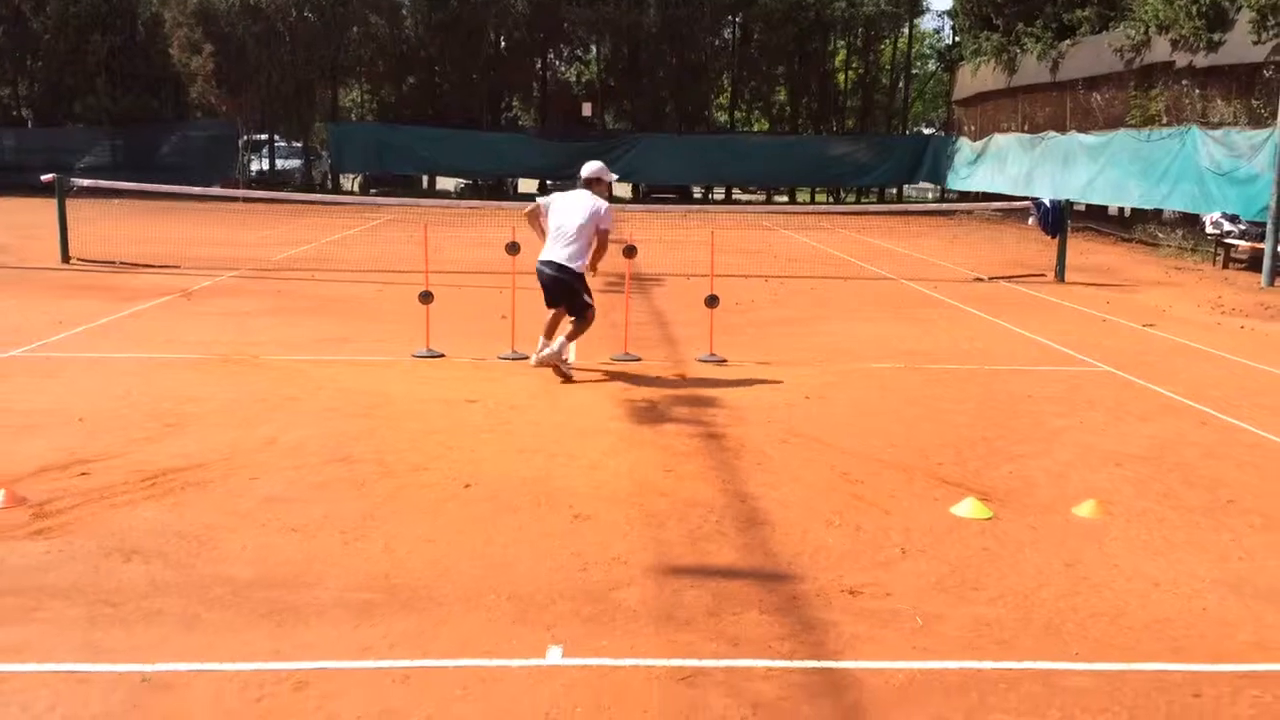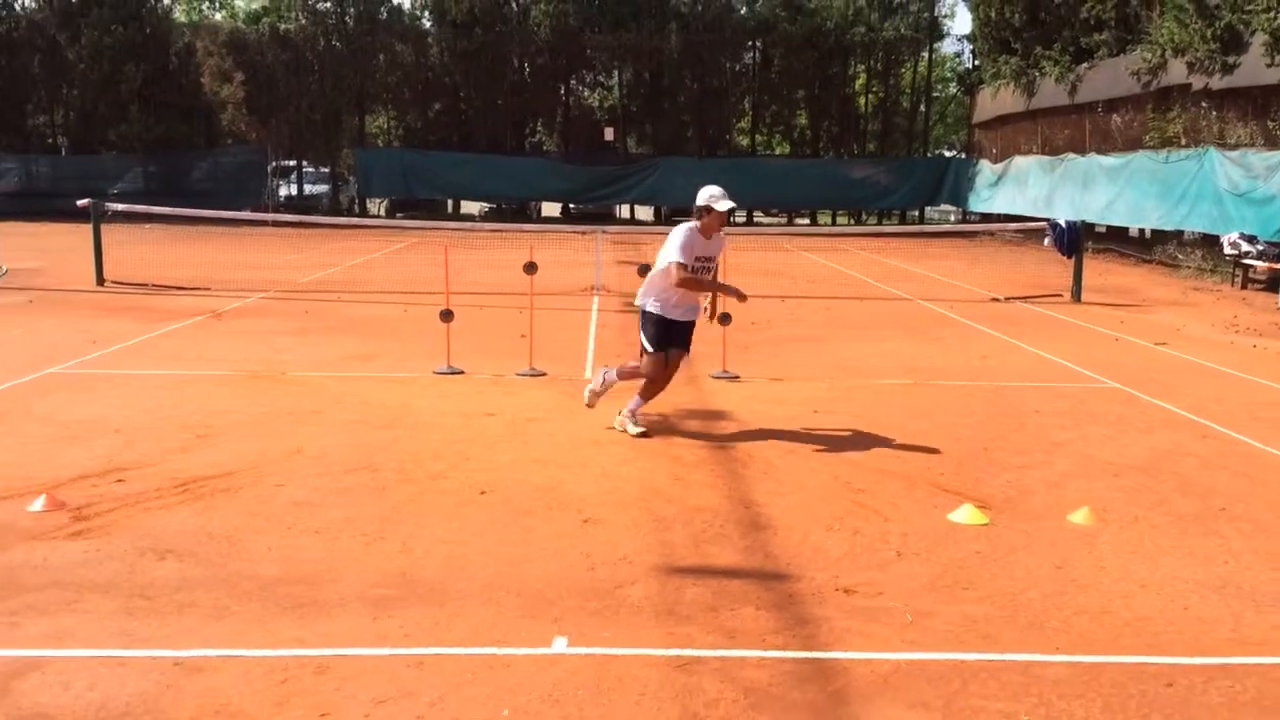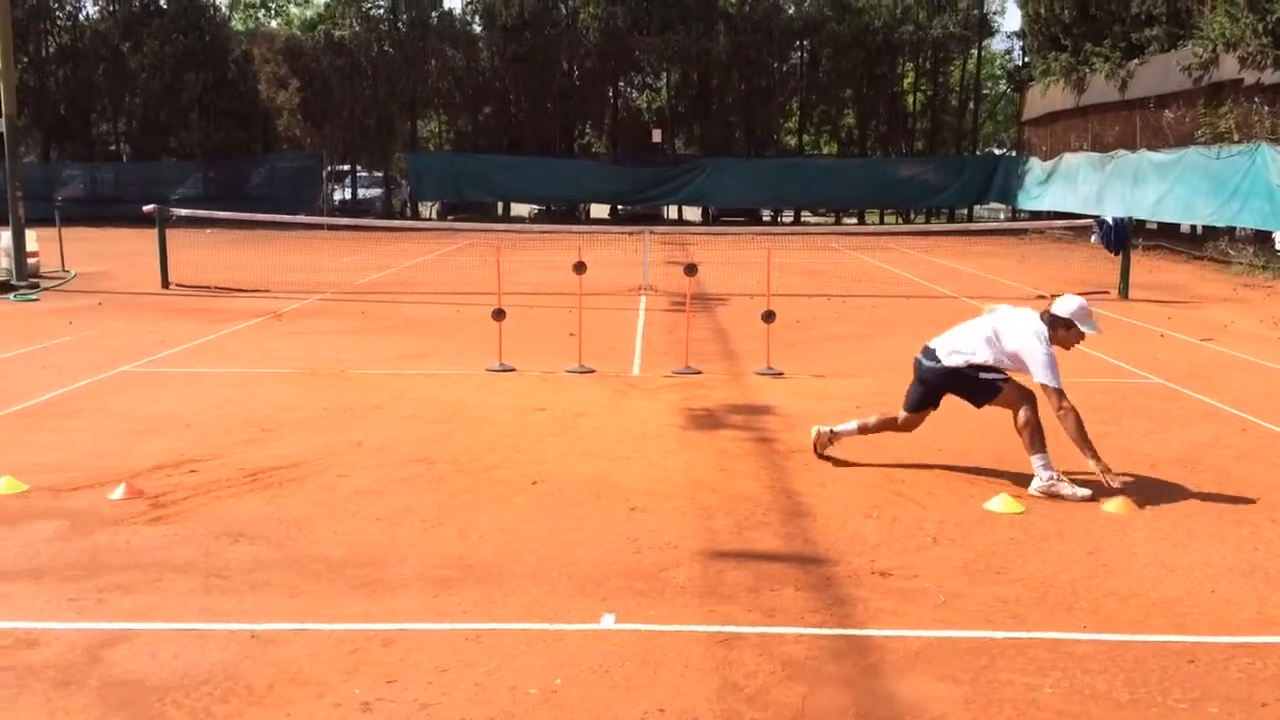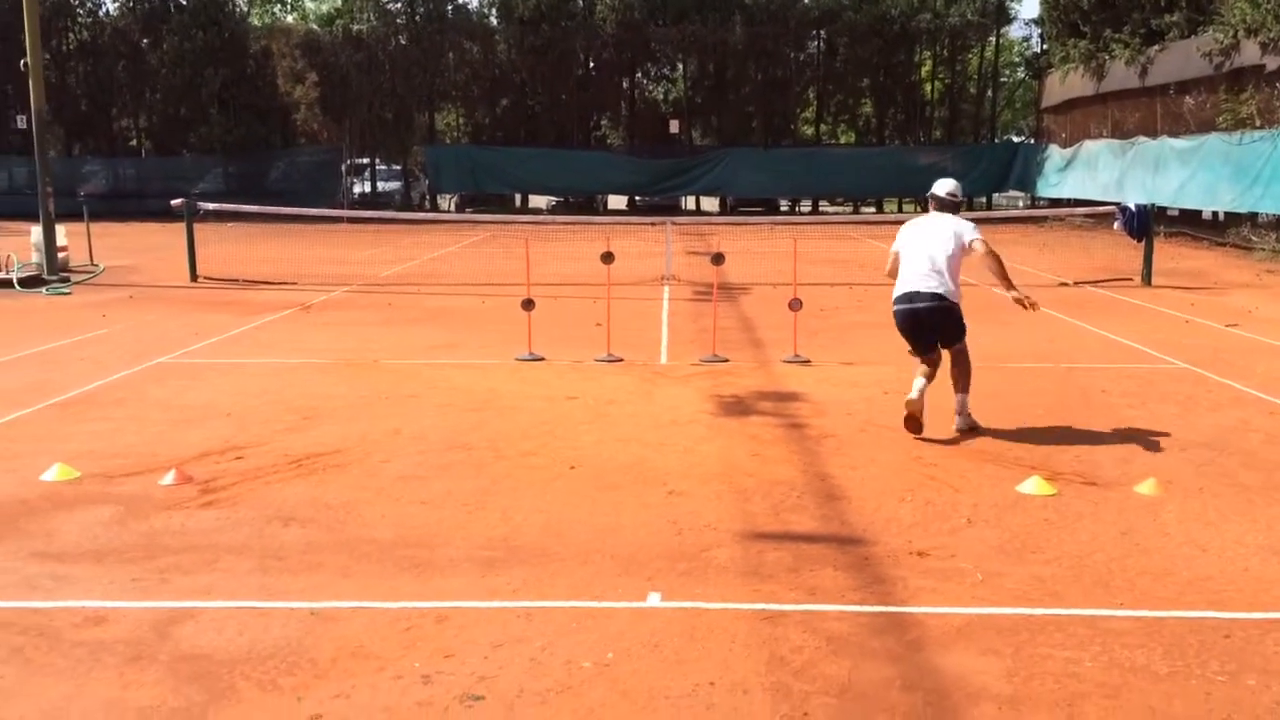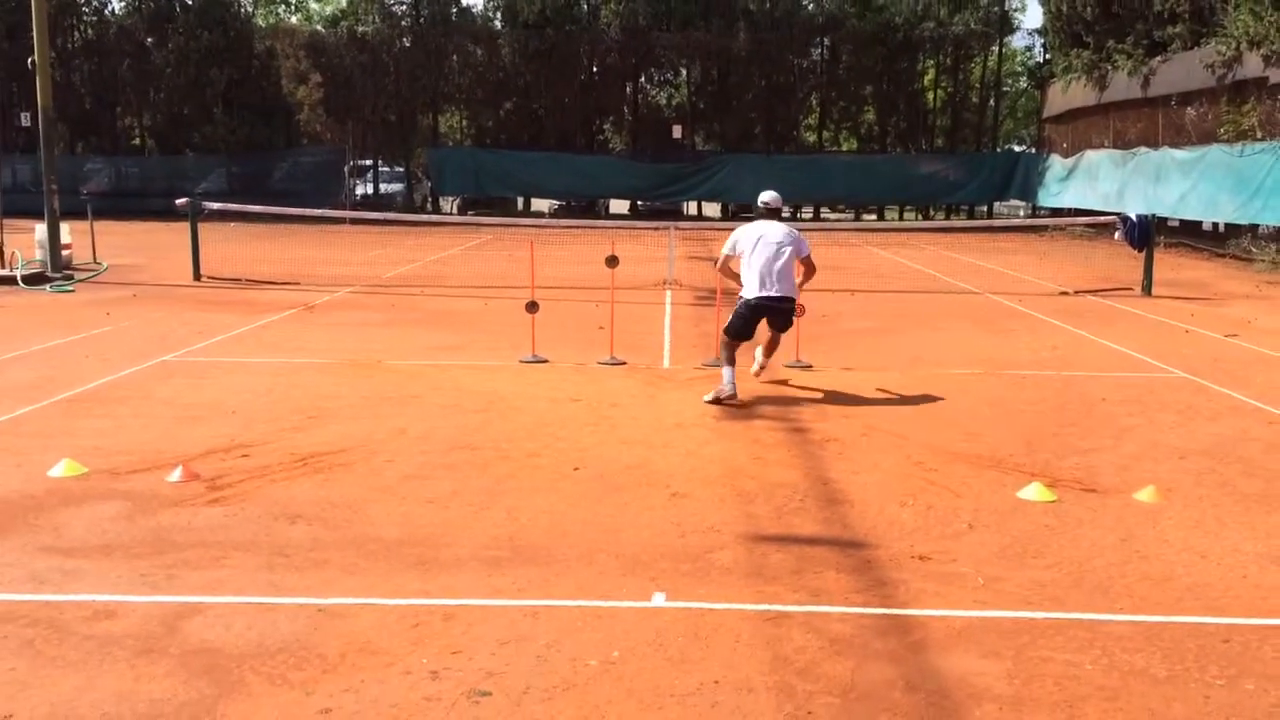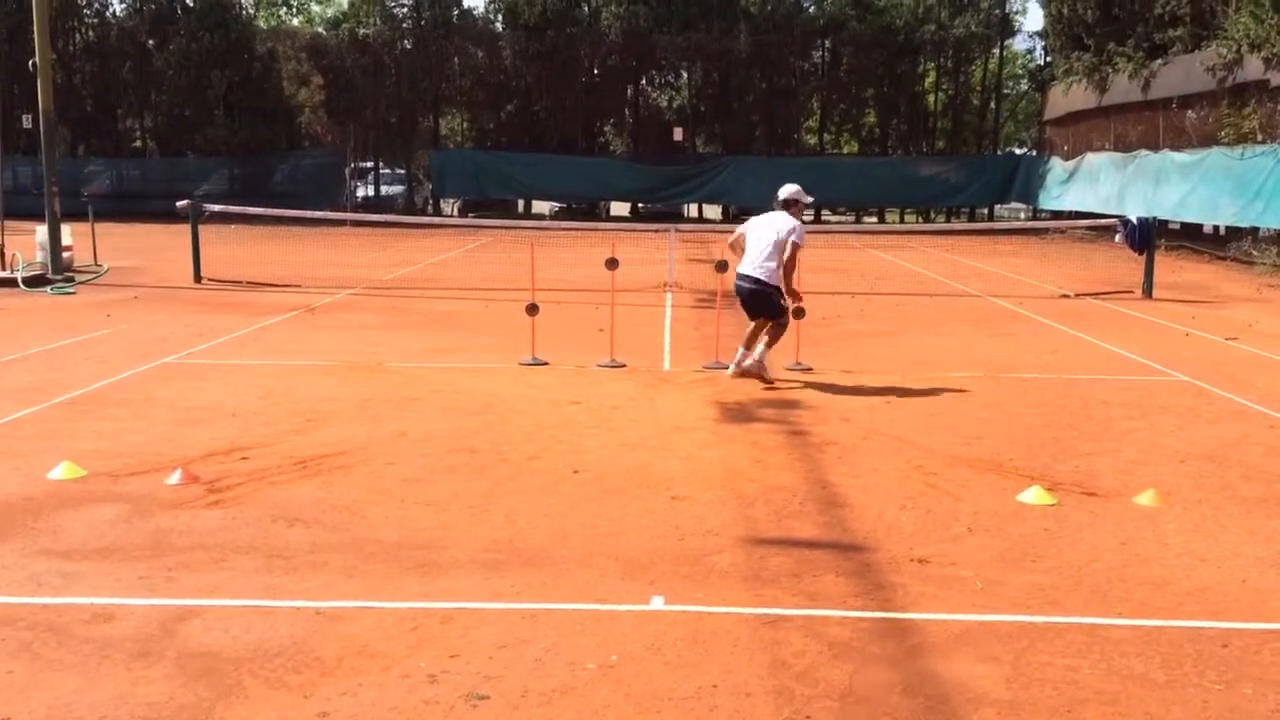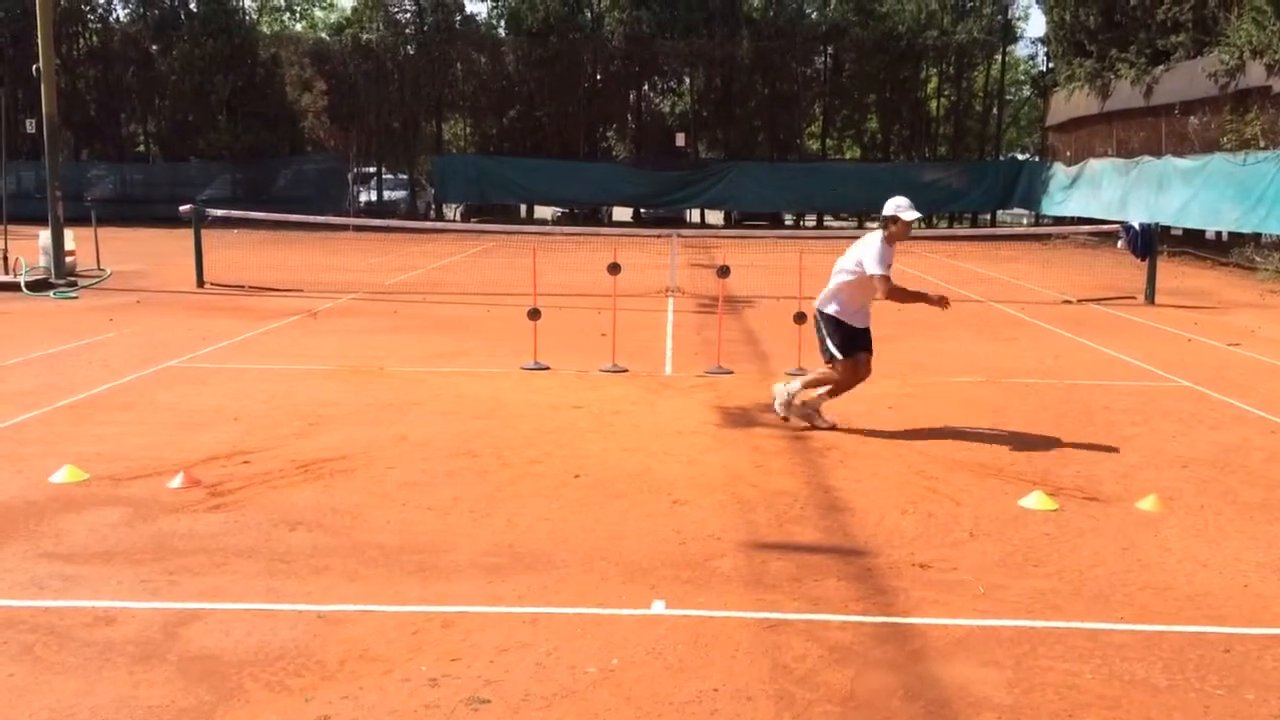
dt=0.7s
person 1, frame 1
left shoulder: (560, 197)
right shoulder: (603, 207)
left elbow: (529, 212)
right elbow: (602, 244)
left wrist: (544, 233)
right wrist: (592, 264)
left hip: (544, 265)
right hip: (569, 271)
left knee: (560, 309)
right knee: (586, 316)
left ankle: (543, 351)
right ankle: (553, 352)
person 1, frame 2
left shoulder: (718, 239)
right shoulder: (683, 235)
right elbow: (680, 279)
left wrist: (713, 299)
right wrist: (723, 288)
left hip: (684, 313)
right hip: (656, 308)
left knee: (665, 373)
right knee: (652, 371)
left ankle: (628, 415)
right ankle: (605, 378)
person 1, frame 3
left shoulder: (1027, 316)
right shoulder: (1039, 346)
left elbow: (989, 314)
right elbow: (1062, 407)
right wrist: (1093, 459)
left hip: (930, 357)
right hip: (948, 364)
left knee: (905, 421)
right knee: (1024, 400)
left ankle: (831, 433)
right ankle: (1045, 478)
person 1, frame 4
left shoulder: (909, 227)
right shoulder: (962, 226)
left elbow: (891, 270)
right elbow: (987, 254)
right wrist: (1011, 290)
left hip: (903, 302)
right hip: (938, 299)
left knee: (930, 360)
right knee: (958, 353)
left ankle: (916, 394)
right ankle: (962, 416)
person 1, frame 5
left shoulder: (742, 231)
right shoulder: (793, 234)
left elbow: (721, 266)
right elbow: (810, 270)
right wrist: (799, 284)
left hip: (753, 298)
right hip: (784, 299)
left knee: (728, 342)
right knee: (777, 331)
left ankle: (727, 385)
right ankle: (761, 363)
person 1, frame 6
left shoulder: (759, 219)
right shoulder: (794, 225)
left elbow: (732, 242)
right elbow: (789, 259)
right wrist: (789, 288)
left hip: (742, 279)
right hip: (763, 283)
left knee: (760, 321)
right knee: (780, 321)
left ankle: (738, 364)
right ankle: (757, 360)
person 1, frame 7
left shoulder: (885, 245)
right shoulder: (875, 248)
right elbow: (887, 291)
left wrist: (870, 292)
right wrist: (927, 297)
left hip: (856, 317)
right hip: (832, 312)
left knee: (859, 373)
right knee: (841, 373)
left ankle: (809, 405)
right ankle: (787, 391)
